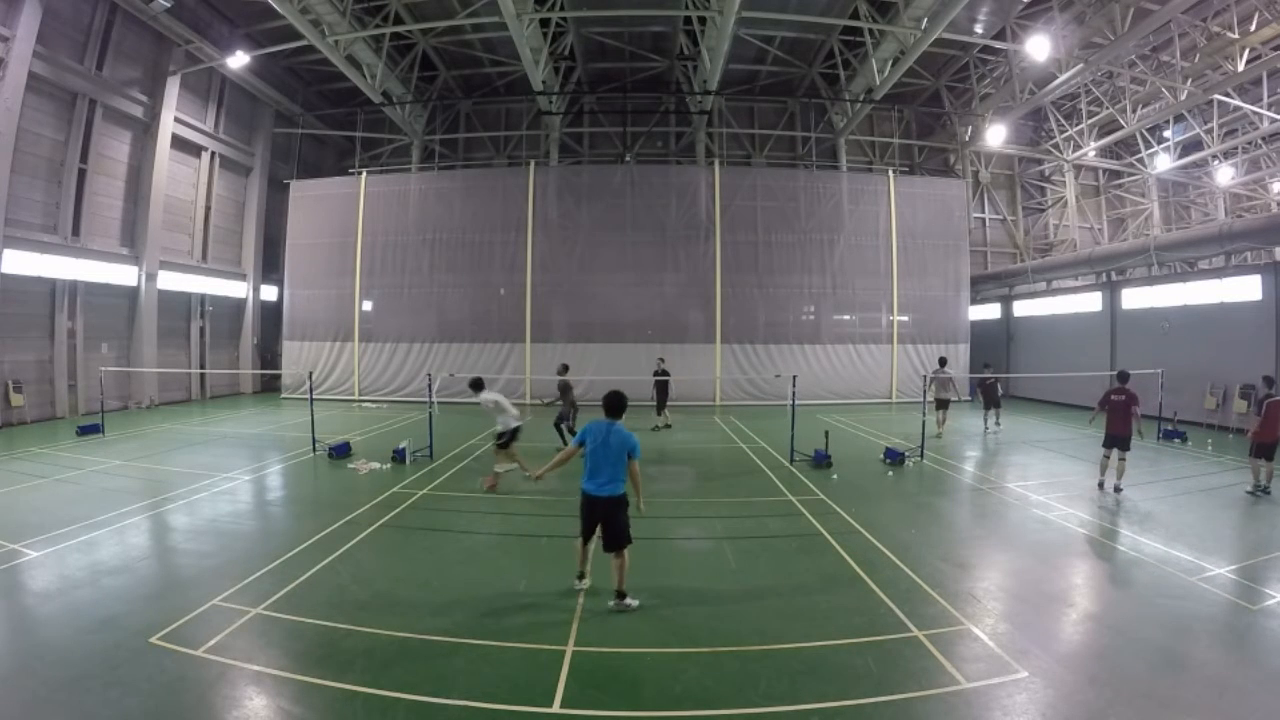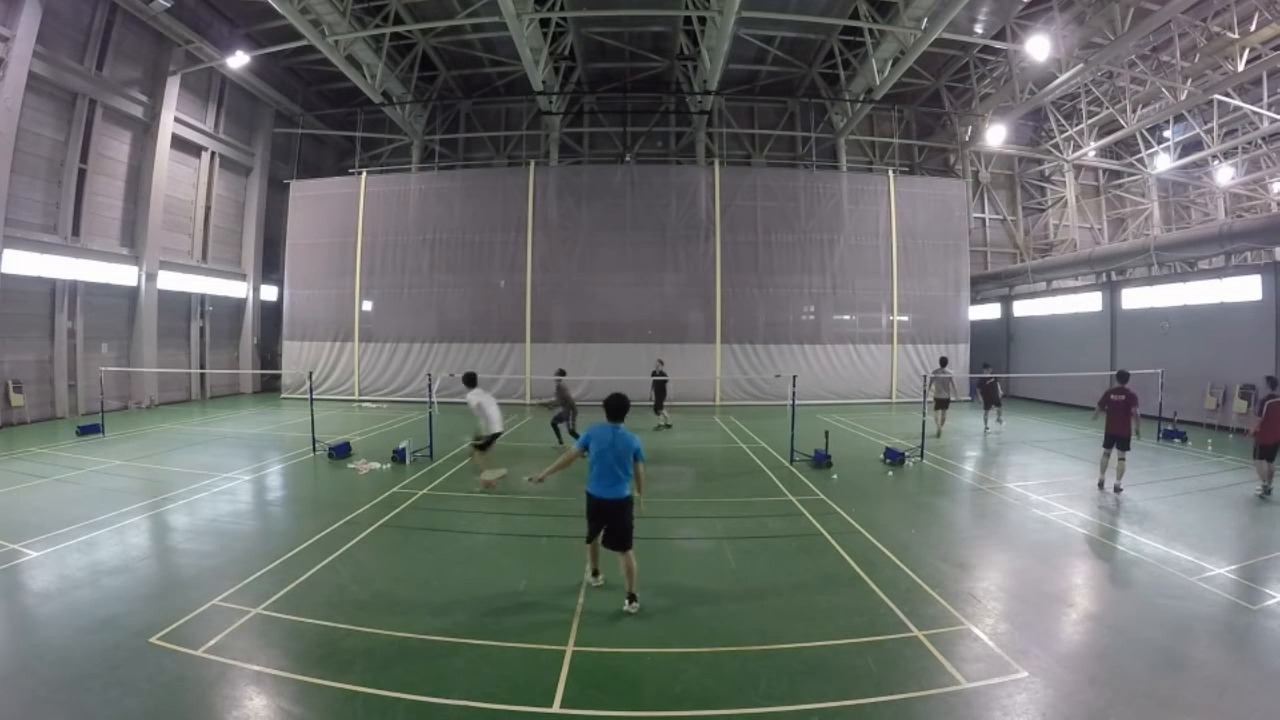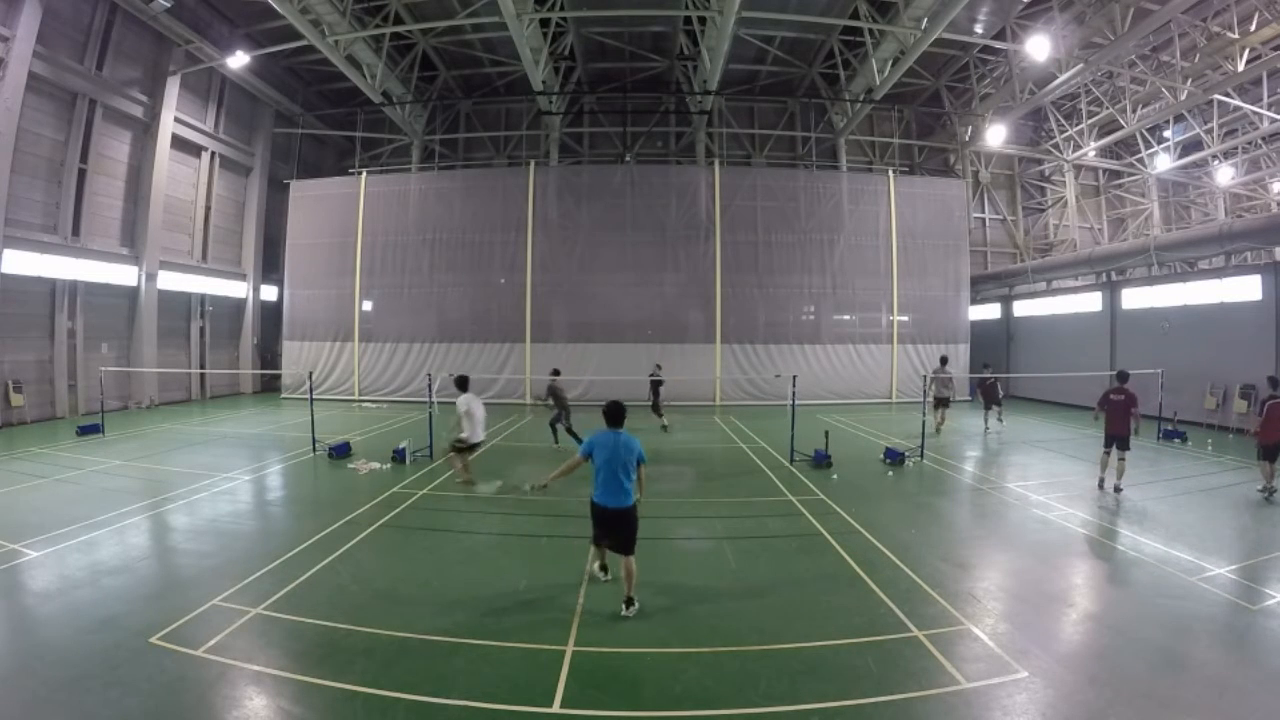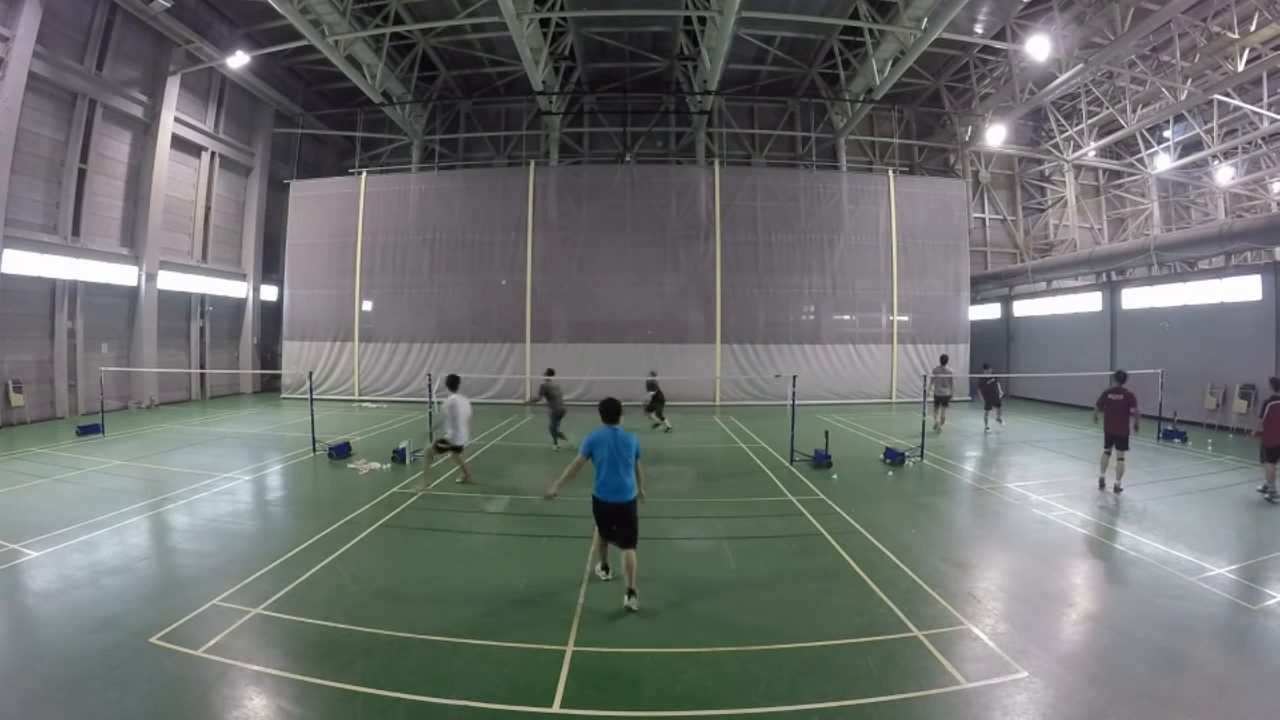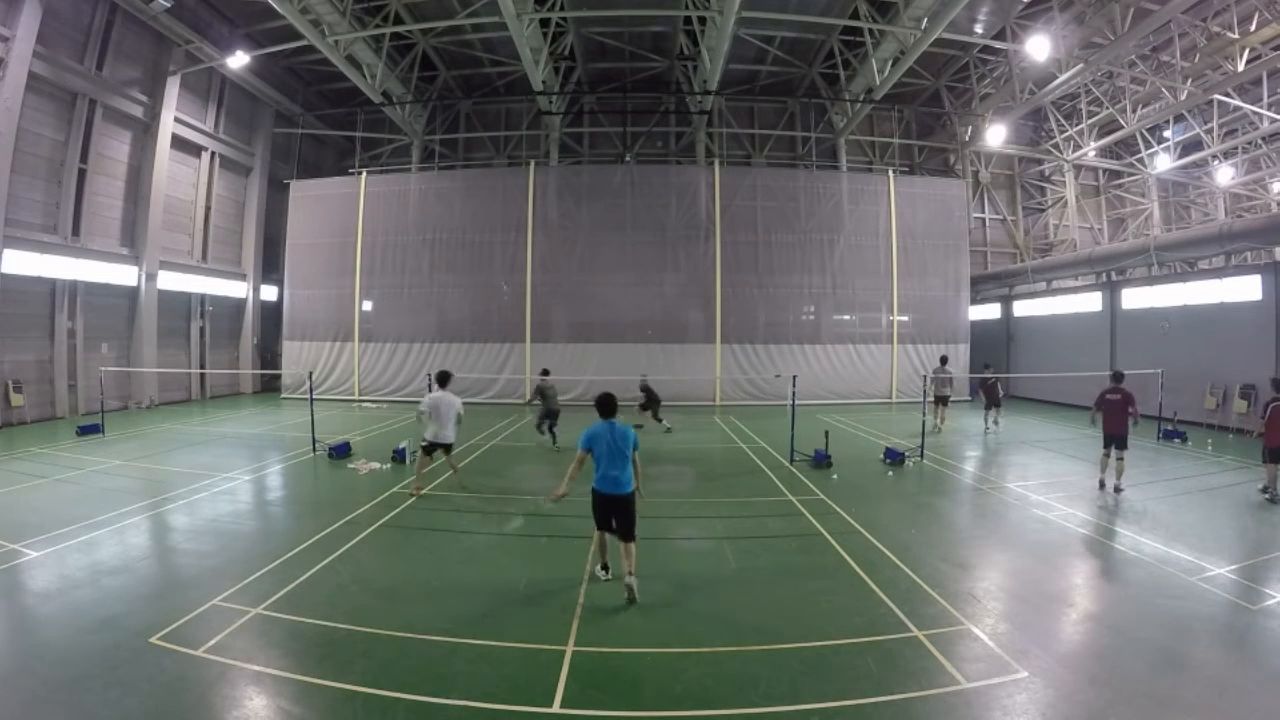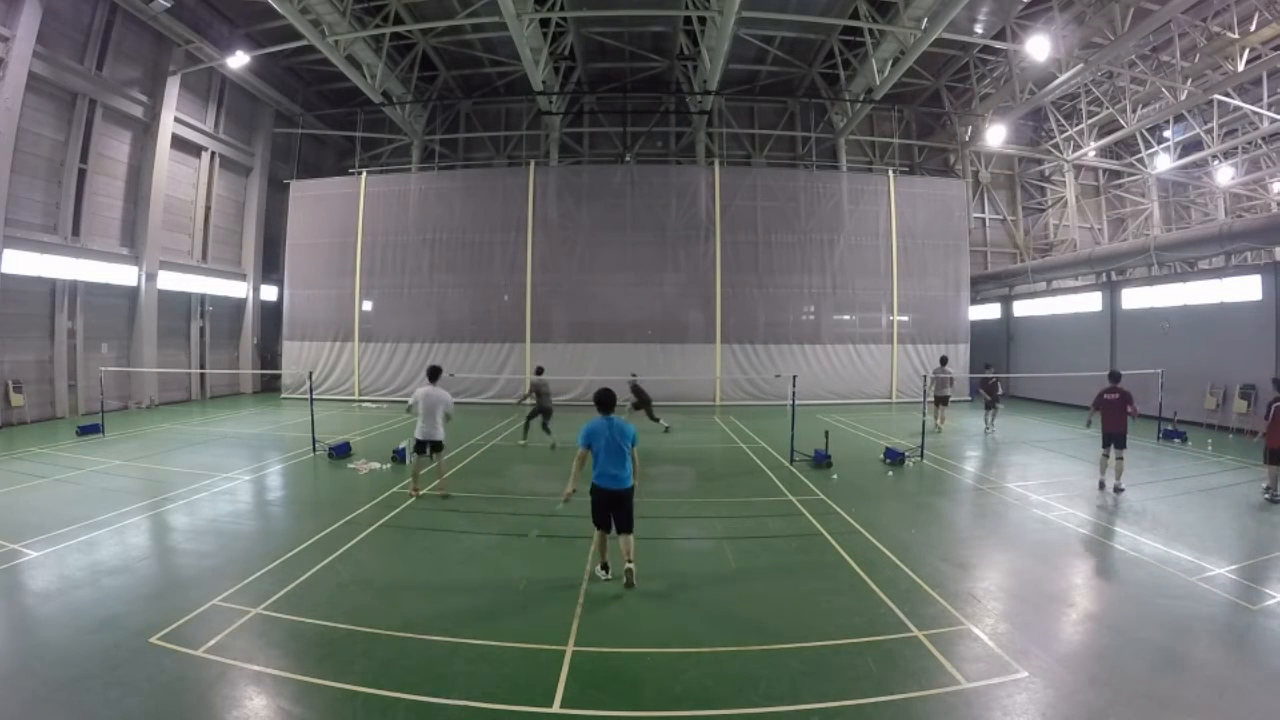
dt=0.1s
person 1, frame 1
left shoulder: (590, 428)
right shoulder: (629, 437)
left elbow: (567, 454)
right elbow: (634, 472)
left wrist: (543, 471)
right wrist: (639, 500)
left hip: (589, 495)
right hip: (614, 498)
left knee: (584, 537)
right knee: (620, 548)
left ankle: (581, 577)
right ankle: (620, 596)
person 1, frame 2
left shoulder: (593, 432)
right shoulder: (633, 440)
left elbow: (569, 457)
right elbow: (639, 472)
left wrist: (544, 474)
right wrist: (639, 493)
left hip: (596, 497)
right hip: (621, 499)
left knee: (593, 537)
right knee: (625, 549)
left ankle: (594, 574)
right ankle: (631, 598)
person 1, frame 3
left shoulder: (595, 440)
right shoulder: (634, 444)
left elbow: (573, 464)
right elbow: (640, 475)
left wrist: (547, 480)
right wrist: (640, 493)
left hip: (600, 504)
right hip: (626, 506)
left knee: (600, 540)
right knee: (627, 554)
left ankle: (602, 569)
right ankle: (629, 601)
person 1, frame 4
left shoulder: (593, 438)
right shoulder: (631, 439)
left elbow: (576, 466)
right elbow: (638, 468)
left wrist: (556, 487)
right wrist: (641, 489)
left hip: (602, 498)
right hip: (627, 500)
left knee: (603, 533)
right knee: (628, 546)
left ankle: (604, 568)
right ankle: (630, 593)
person 1, frame 5
left shoulder: (591, 433)
right shoulder: (629, 432)
left elbow: (578, 462)
right elbow: (635, 461)
left wrist: (564, 486)
right wrist: (638, 484)
left hip: (601, 491)
right hip: (626, 492)
left knee: (601, 529)
right knee: (627, 539)
left ankle: (604, 568)
right ankle: (630, 576)
person 1, frame 6
left shoulder: (590, 428)
right shoulder: (628, 428)
left elbow: (580, 458)
right elbow: (634, 458)
left wrist: (571, 485)
right wrist: (634, 479)
left hip: (601, 487)
right hip: (624, 487)
left knee: (601, 529)
right knee: (625, 532)
left ankle: (604, 568)
right ankle: (629, 562)
